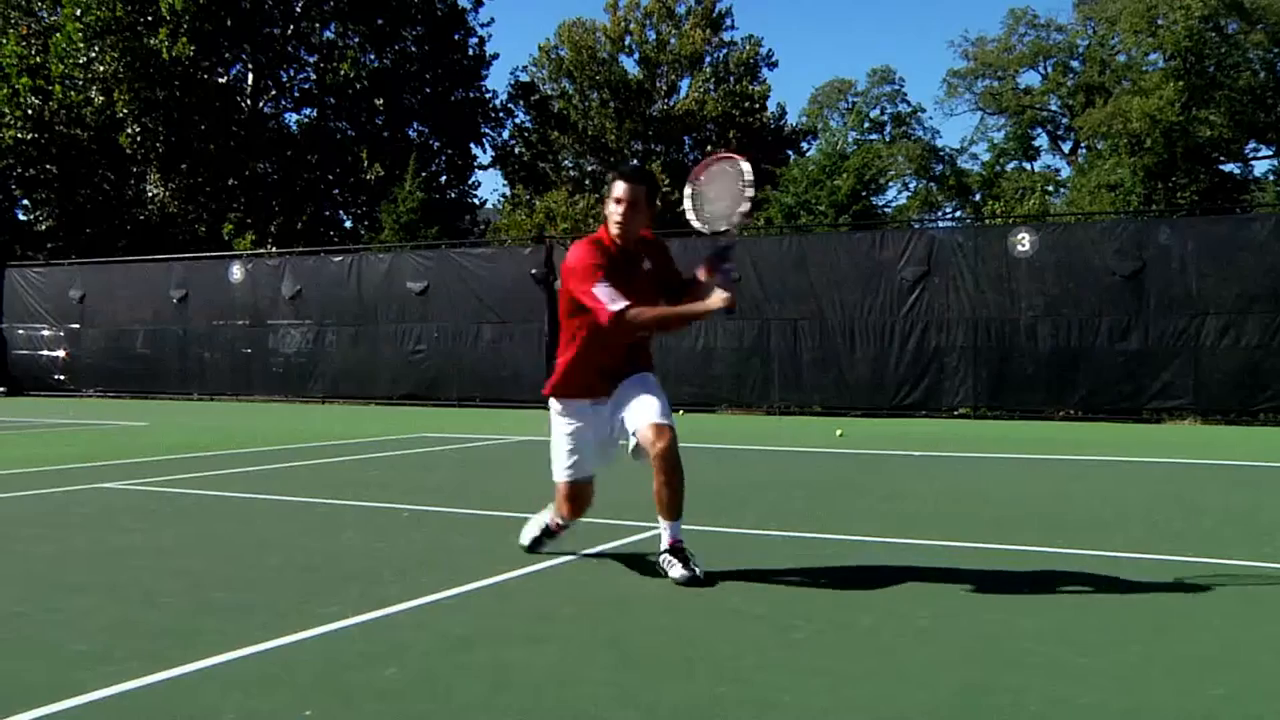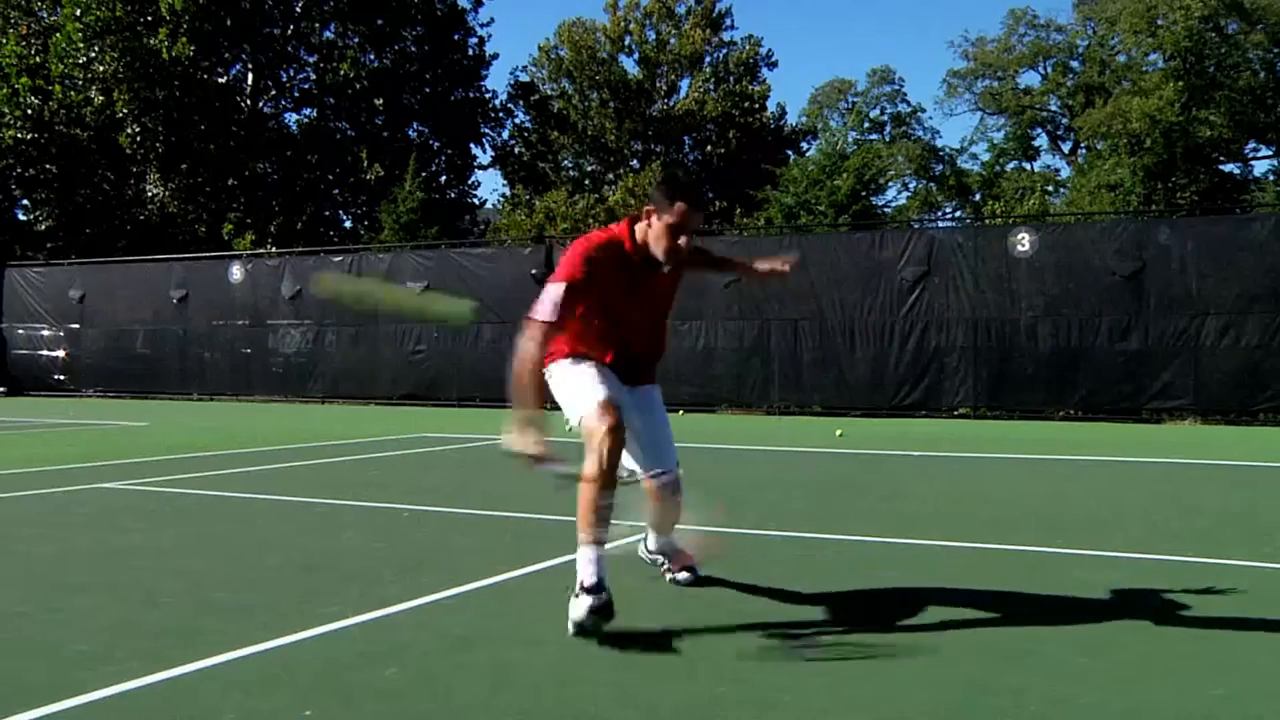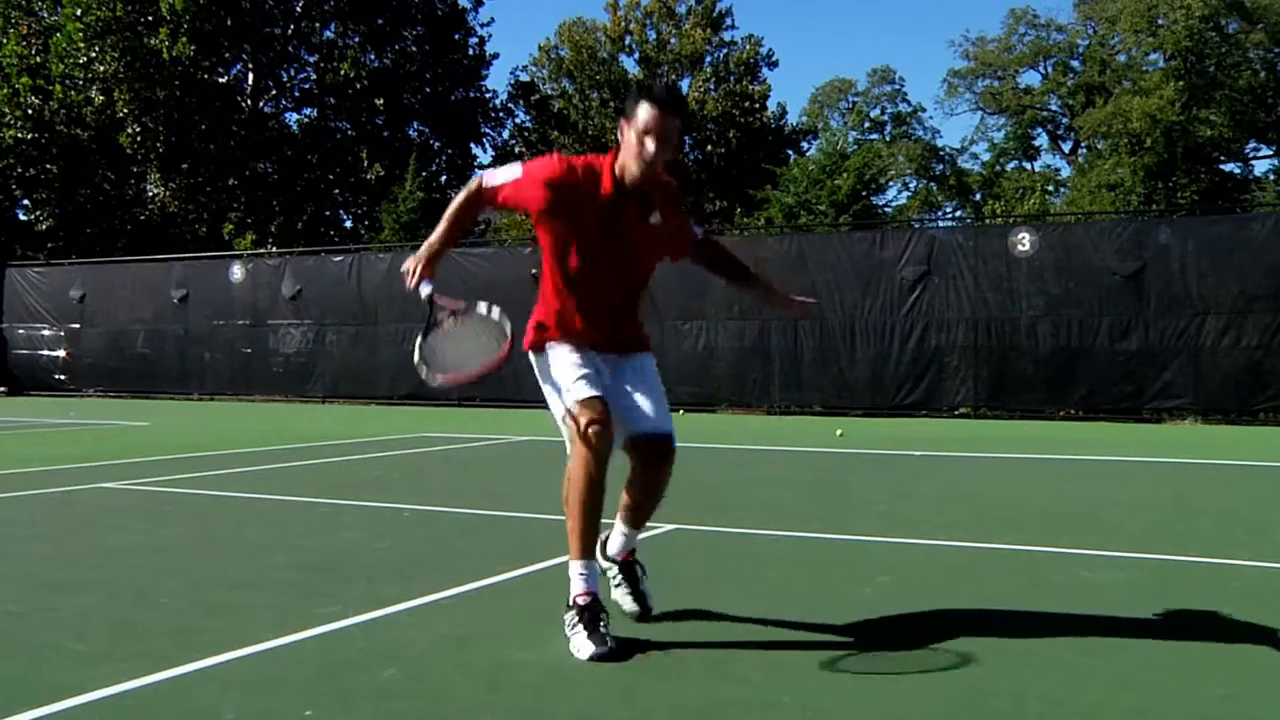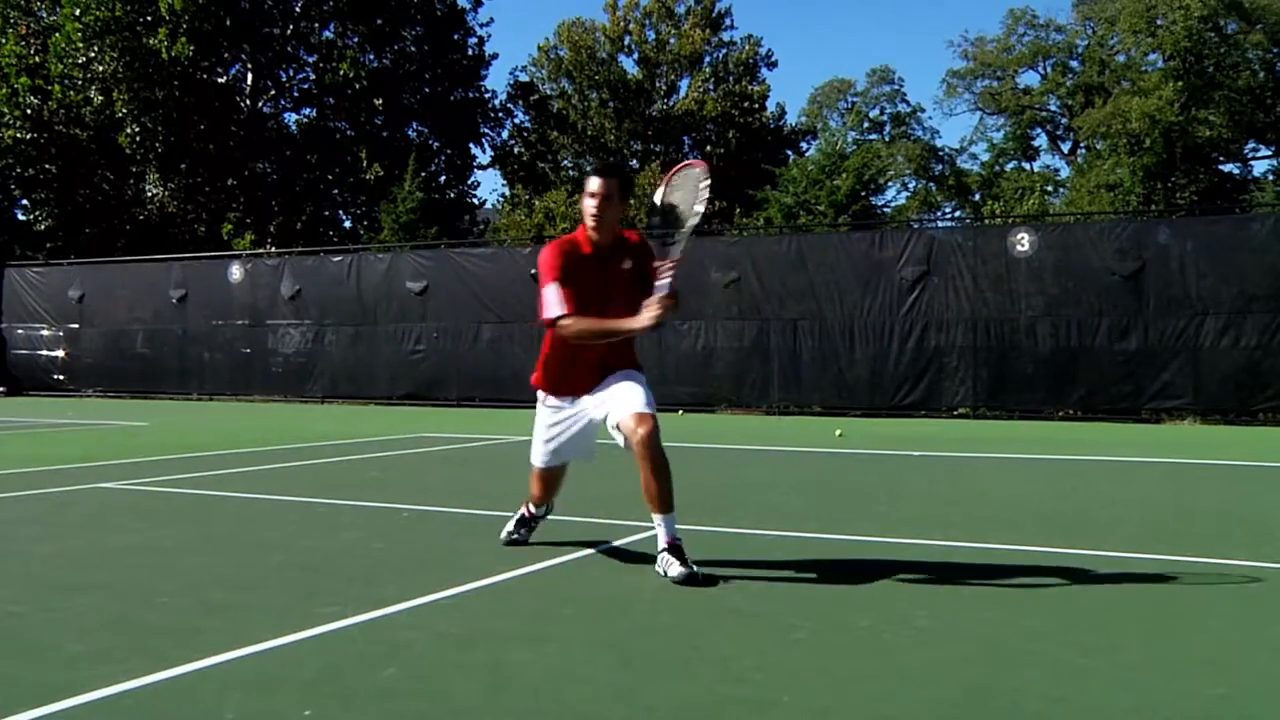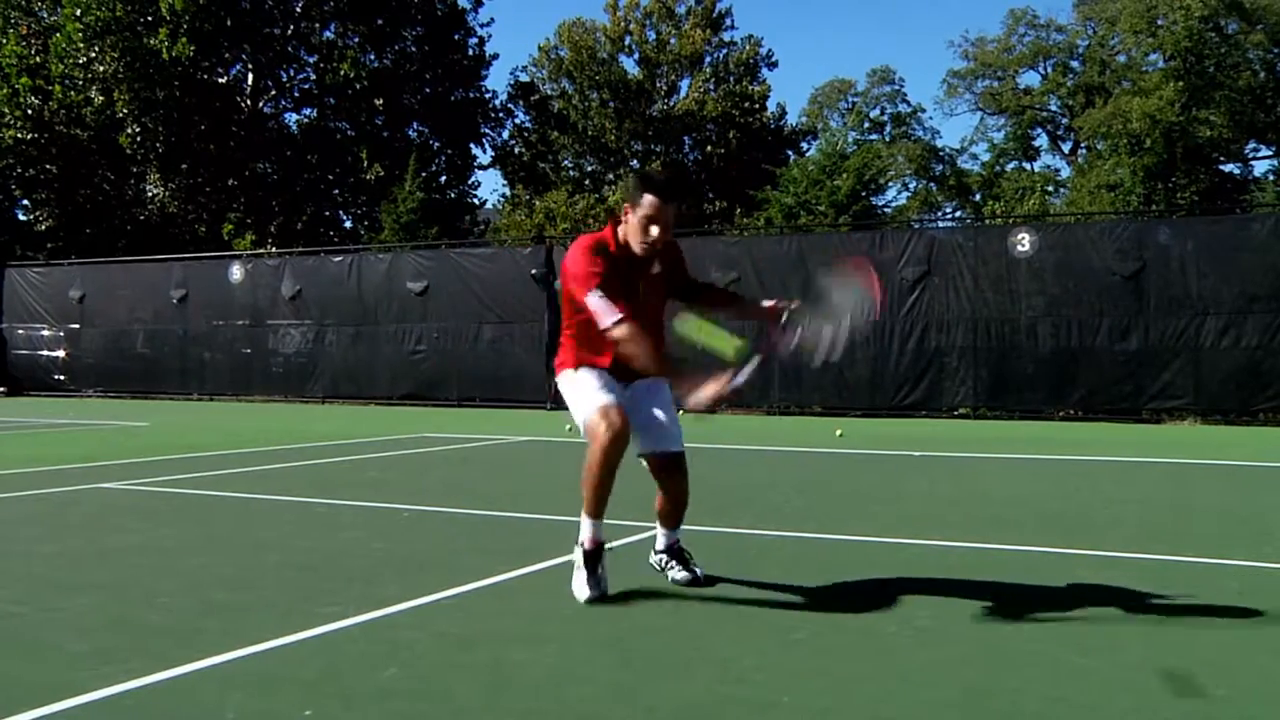
dt=0.3s
person 1, frame 1
left shoulder: (653, 247)
right shoulder: (581, 256)
left elbow: (671, 304)
right elbow: (629, 319)
left wrist: (706, 278)
right wrist: (705, 305)
left hip: (630, 377)
right hip: (575, 388)
left knee: (661, 440)
right knee: (574, 506)
left ankle: (672, 547)
right ankle: (555, 517)
person 1, frame 2
left shoulder: (669, 249)
right shoulder: (590, 254)
right elbow: (537, 332)
left wrist: (751, 267)
right wrist: (525, 416)
left hip: (635, 375)
right hip: (580, 364)
left knee: (666, 489)
right knee: (608, 426)
left ankle: (660, 546)
right ankle: (589, 582)
person 1, frame 3
left shoulder: (666, 203)
right shoulder: (559, 177)
left elbow: (704, 251)
right elbow: (477, 191)
left wrist: (766, 290)
right wrist: (431, 250)
left hip: (625, 351)
right hip: (561, 343)
left knee: (657, 455)
right knee: (593, 434)
left ankle: (621, 547)
right ankle: (581, 600)
person 1, frame 4
left shoulder: (637, 248)
right shoulder: (557, 255)
left elbow: (656, 306)
right elbow: (566, 328)
left wrist: (666, 292)
right wrist: (631, 324)
left hip: (616, 371)
right hip: (560, 381)
left knee: (644, 432)
right knee: (544, 481)
left ankle: (668, 545)
right ankle: (533, 512)
person 1, frame 5
left shoulder: (666, 251)
right shoulder: (587, 258)
left elbow: (697, 291)
right elbow: (624, 335)
left wrist: (756, 308)
right wrist: (690, 388)
left hip: (642, 374)
right hip: (588, 368)
left knee: (671, 470)
right knee: (611, 426)
left ankle: (666, 548)
right ankle: (589, 545)
